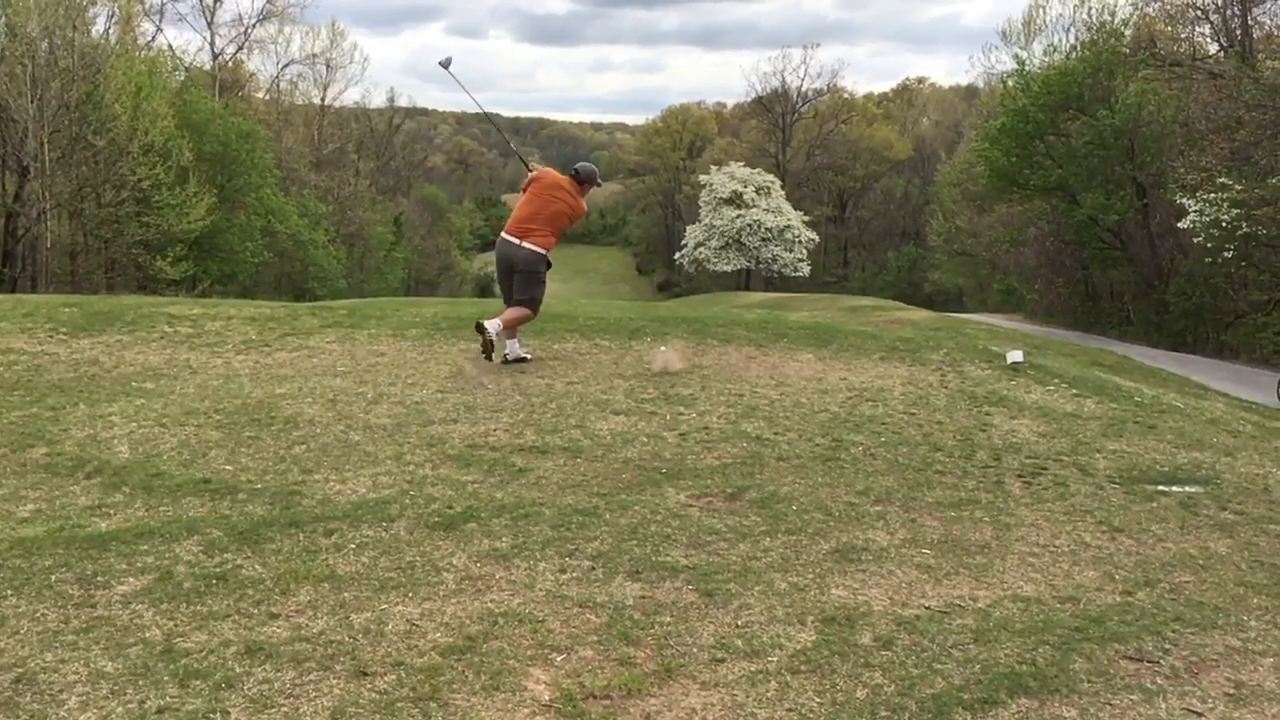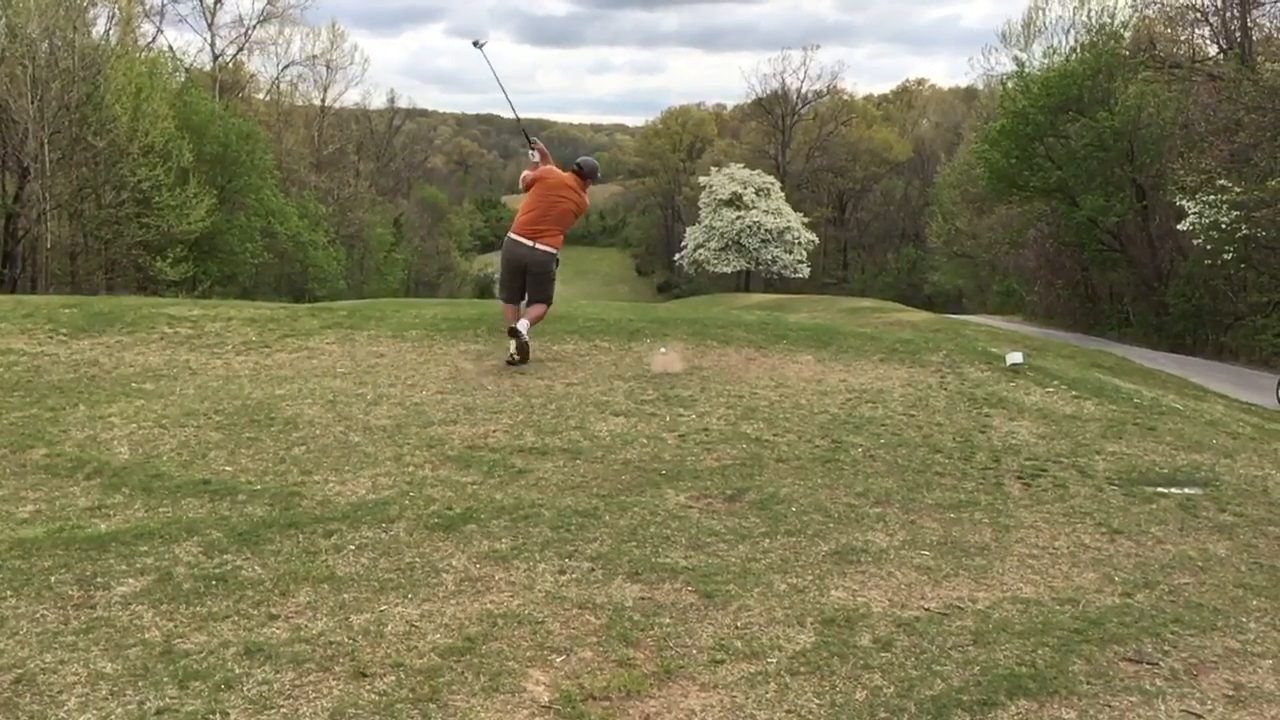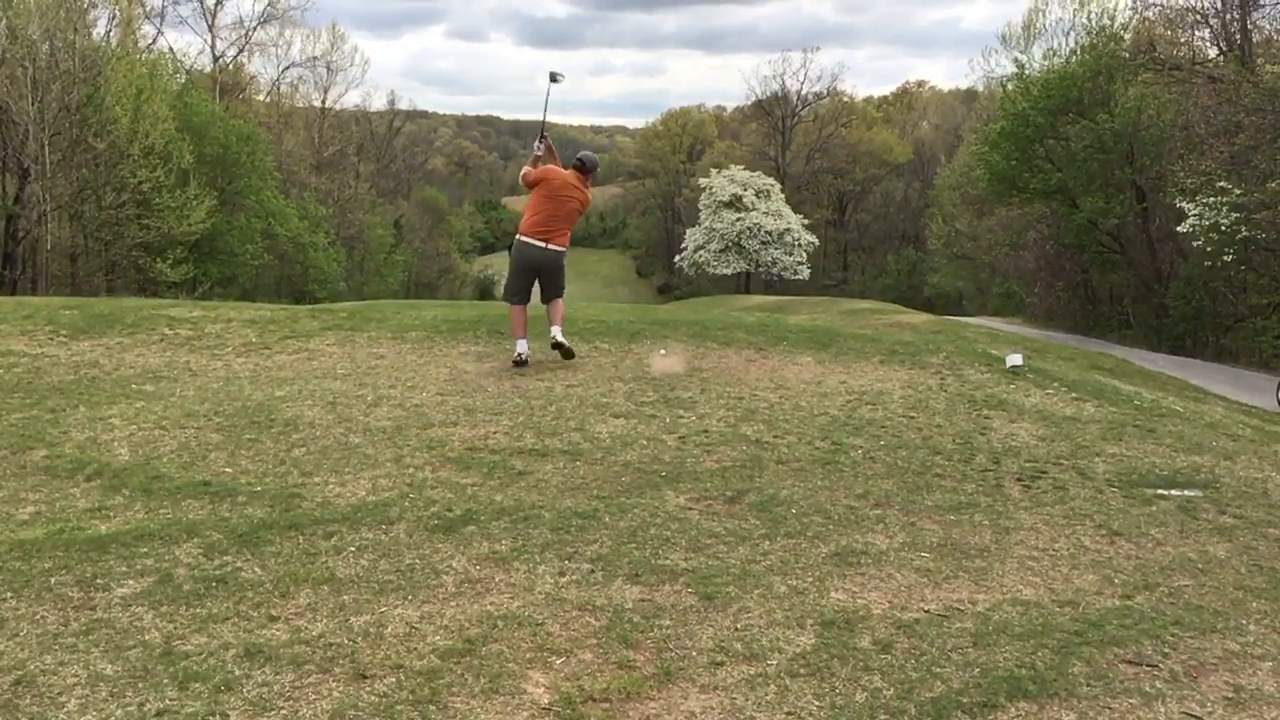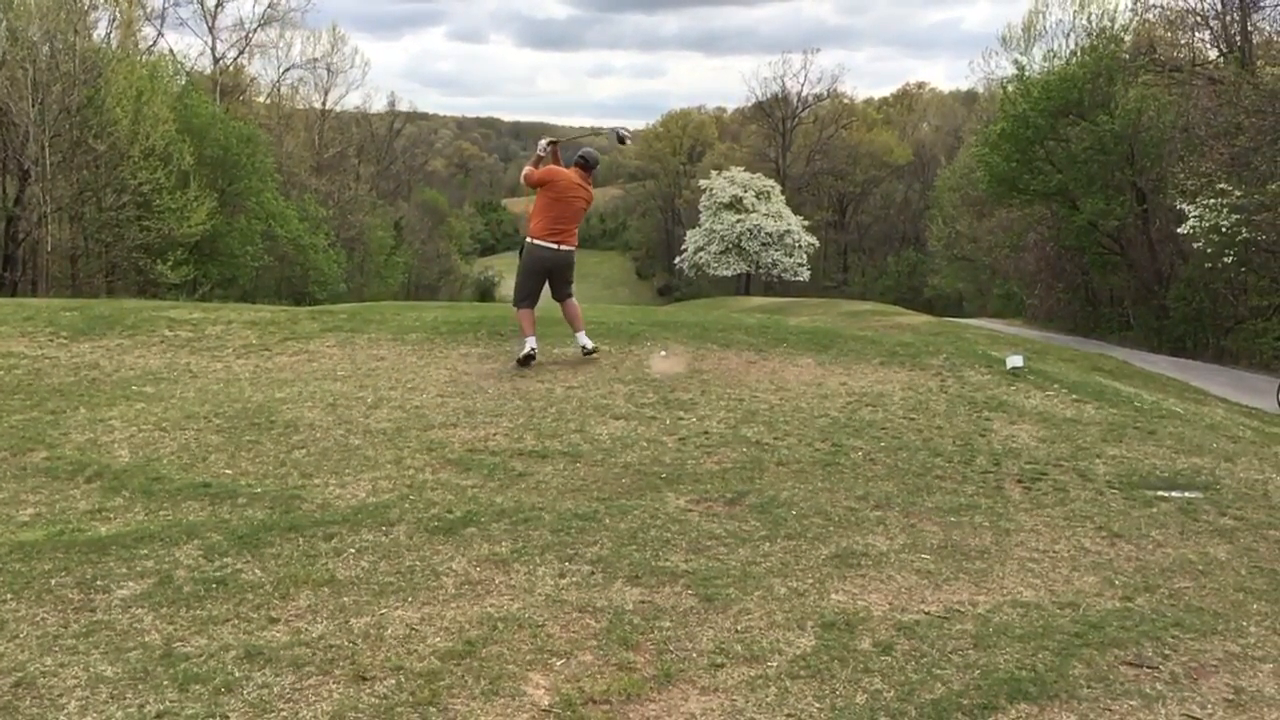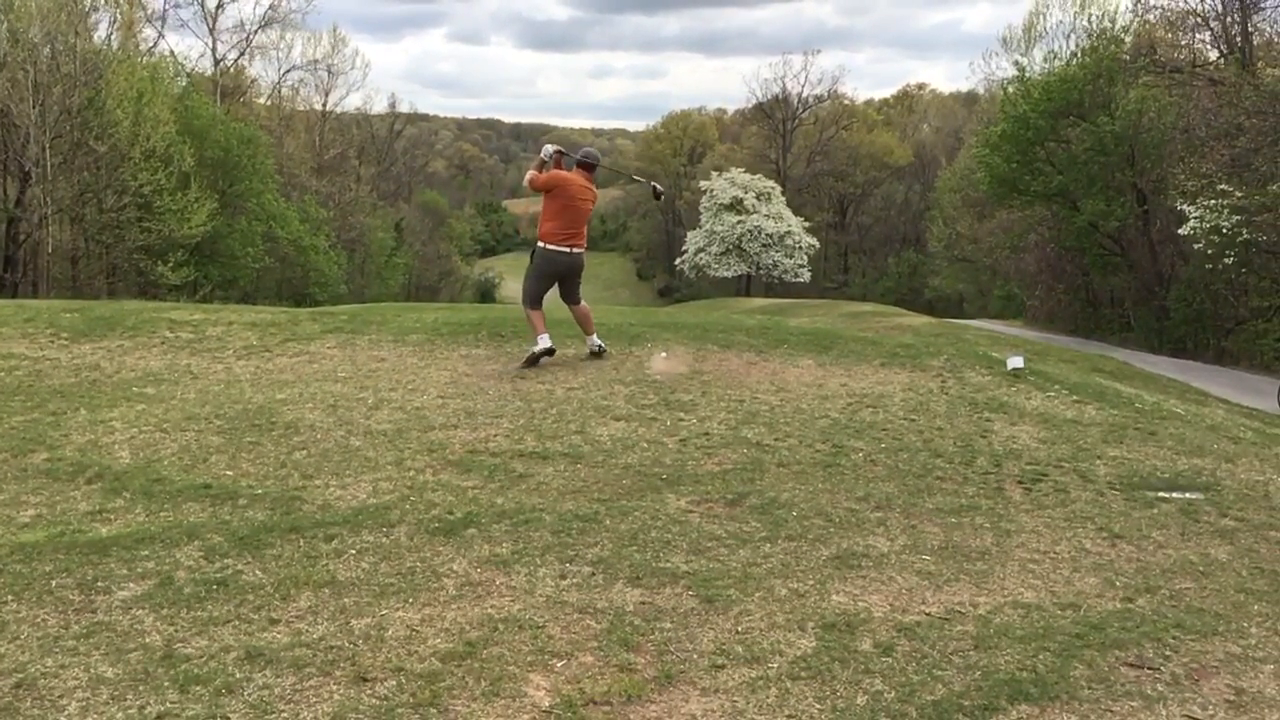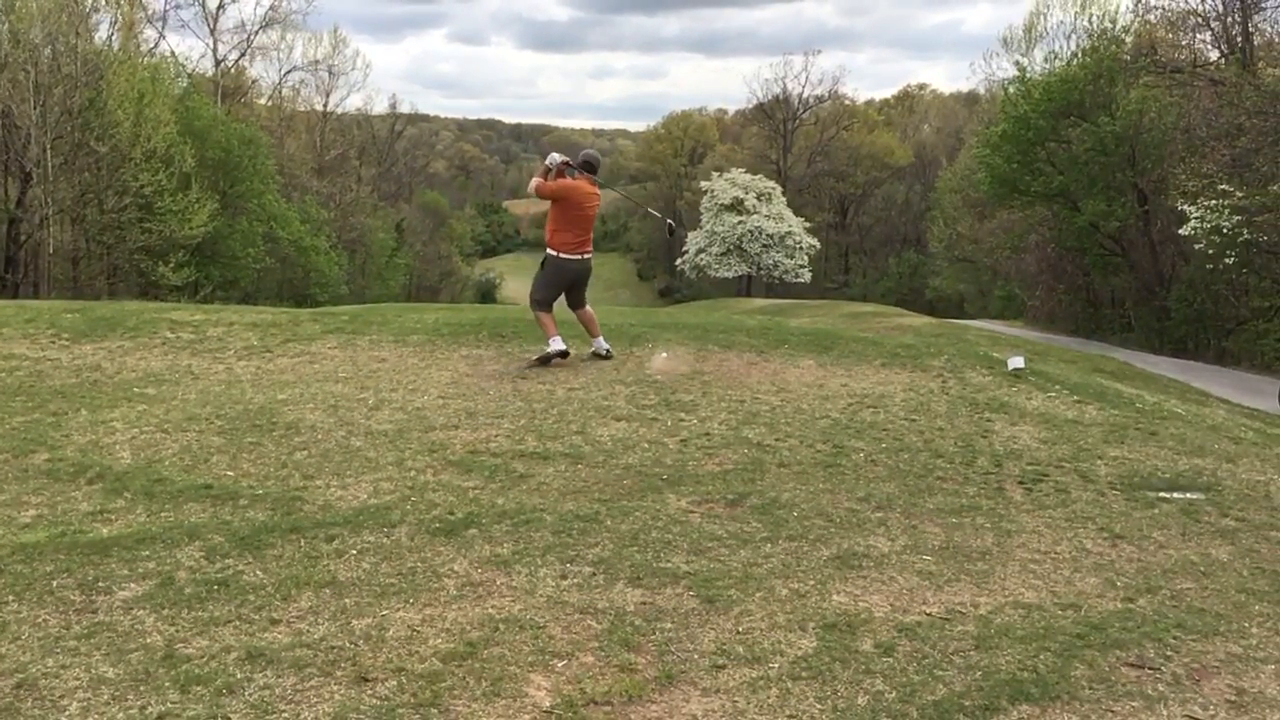
dt=0.5s
person 1, frame 1
left shoulder: (547, 176)
right shoulder: (579, 208)
left elbow: (525, 188)
left hip: (506, 244)
right hip: (532, 255)
left knee: (511, 302)
right knee: (528, 308)
left ankle: (512, 349)
right ankle: (493, 325)
person 1, frame 2
left shoulder: (549, 174)
right shoulder: (582, 202)
left elbow: (525, 182)
left wrist: (536, 159)
right wrist: (545, 154)
left hip: (514, 244)
right hip: (543, 254)
left knee: (511, 299)
right knee: (540, 302)
left ankle: (516, 350)
right ankle: (522, 326)
person 1, frame 3
left shoulder: (550, 173)
right shoulder: (585, 196)
left elbow: (524, 177)
left wrist: (537, 153)
right wrist: (550, 150)
left hip: (525, 246)
right hip: (555, 253)
left knee: (517, 299)
right knee: (554, 297)
left ankle: (521, 349)
right ankle: (557, 333)
person 1, frame 4
left shoulder: (554, 174)
right shoulder: (588, 192)
left elbow: (526, 177)
left wrist: (540, 154)
right wrist: (554, 154)
left hip: (537, 249)
right hip: (565, 253)
left knee: (524, 301)
right knee: (565, 296)
left ankle: (530, 344)
right ankle: (583, 340)
person 1, frame 5
left shoulder: (560, 179)
right shoulder: (591, 192)
left elbow: (529, 181)
left wrist: (543, 158)
right wrist: (557, 162)
left hip: (549, 253)
right hip: (576, 256)
left knee: (531, 299)
right knee: (574, 299)
left ankle: (543, 342)
right ankle: (594, 342)
person 1, frame 6
left shoulder: (568, 187)
right shoulder: (594, 193)
left elbow: (534, 188)
left wrist: (549, 165)
right wrist: (559, 170)
left hip: (559, 259)
right hip: (583, 260)
left knee: (539, 302)
right knee: (578, 303)
left ankle: (556, 344)
right ankle: (601, 346)
